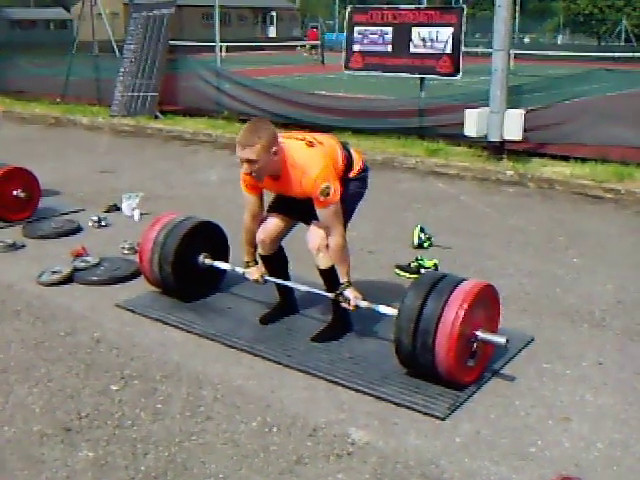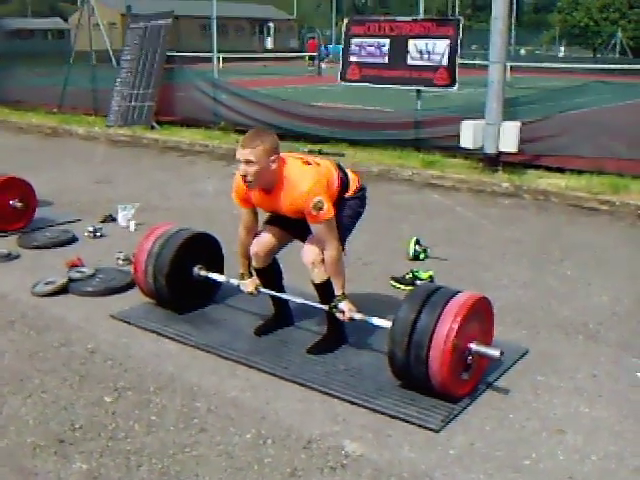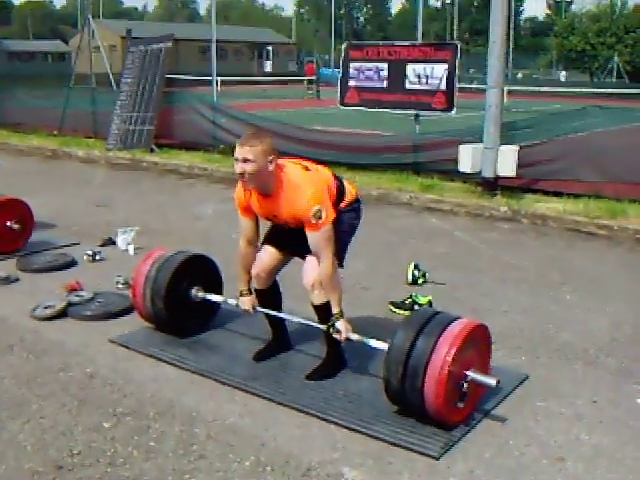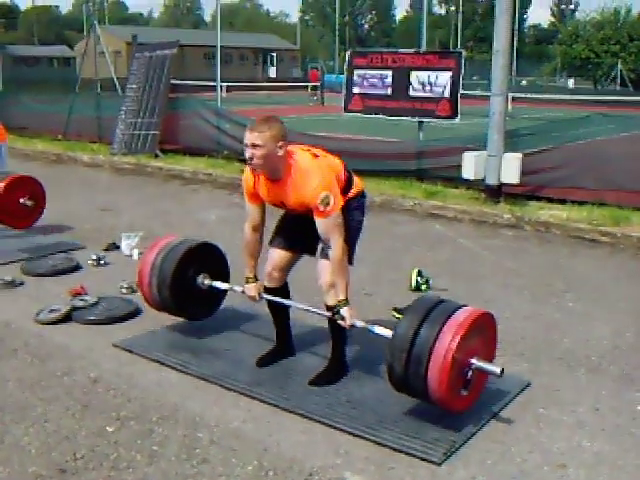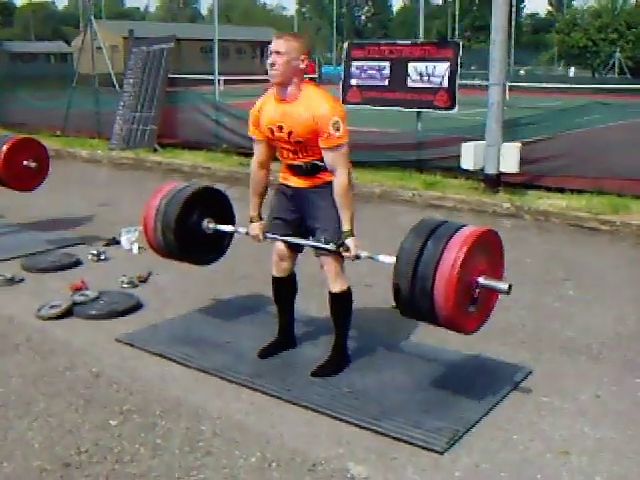
dt=0.5s
person 1, frame 1
left shoulder: (312, 170)
right shoulder: (250, 168)
left elbow: (335, 233)
right elbow: (252, 216)
left wrist: (346, 285)
right wrist: (250, 262)
left hip: (348, 176)
left knee: (317, 242)
right knee: (265, 237)
left ankle: (342, 316)
right ankle: (287, 301)
person 1, frame 2
left shoulder: (305, 187)
right shoulder: (243, 183)
left elbow: (331, 247)
right elbow: (247, 229)
left wrist: (340, 297)
right wrist: (245, 274)
left hip: (345, 197)
left knee: (312, 257)
right knee: (259, 251)
left ankle: (336, 330)
right ankle: (282, 313)
person 1, frame 3
left shoulder: (305, 193)
right shoulder: (245, 190)
left elbow: (326, 259)
right elbow: (247, 241)
left wrist: (338, 315)
right wrist: (244, 291)
left hip: (339, 209)
right hip: (291, 218)
left knee: (312, 279)
right knee: (260, 272)
left ankle: (335, 355)
right ankle: (280, 338)
person 1, frame 4
left shoulder: (314, 179)
right shoulder: (252, 176)
left elbow: (335, 243)
right elbow: (253, 227)
left wrist: (343, 302)
right wrist: (250, 278)
left hip: (345, 203)
right hip: (300, 207)
left knee: (327, 281)
right knee: (273, 271)
left ankle: (338, 361)
right ankle: (284, 343)
person 1, frame 5
left shoulder: (322, 108)
right shoulder: (261, 109)
left elbow: (341, 174)
right elbow: (260, 165)
left wrist: (348, 232)
right wrist: (255, 217)
left hip: (325, 188)
right hip: (289, 187)
left knee: (332, 267)
right knee: (280, 260)
left ankle: (340, 351)
right ankle: (285, 335)
